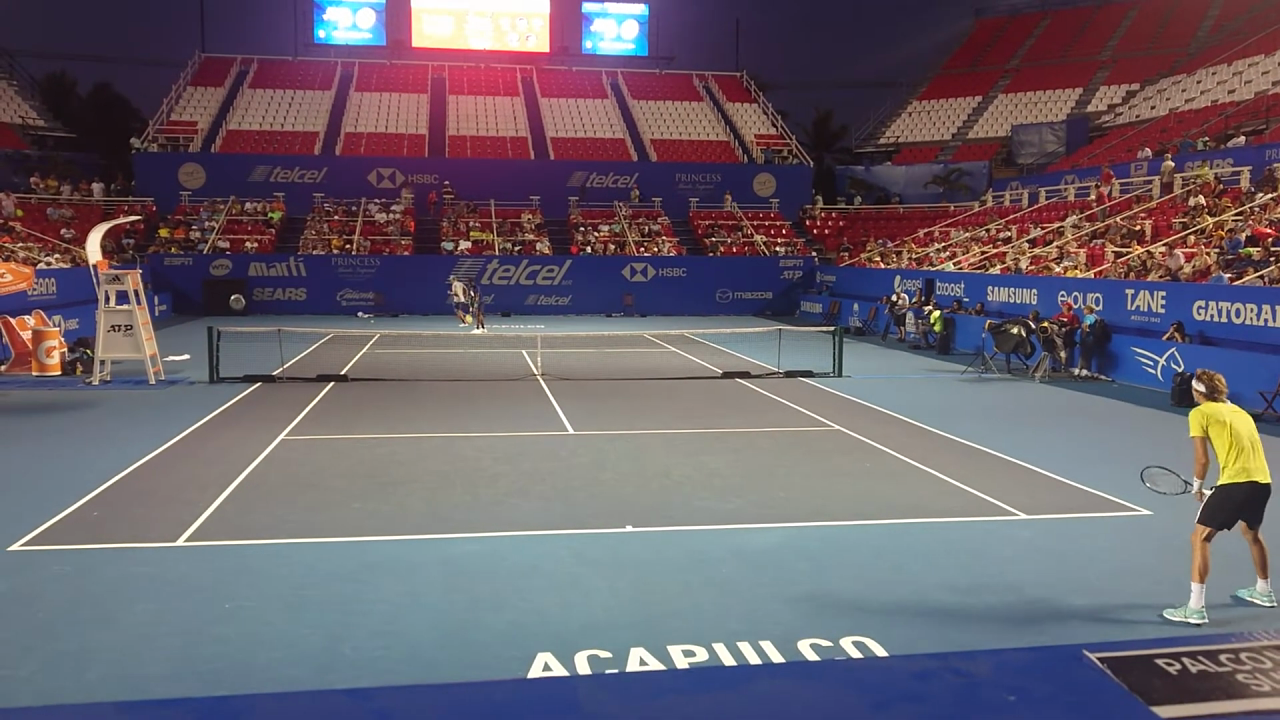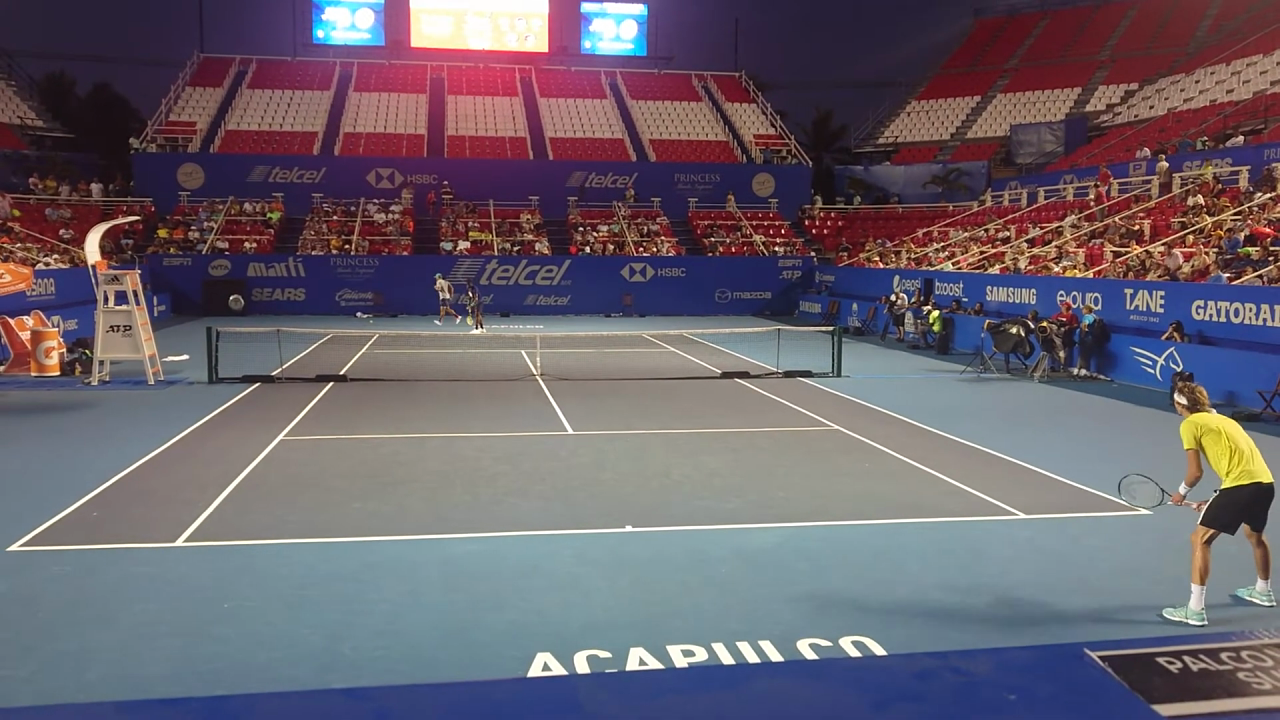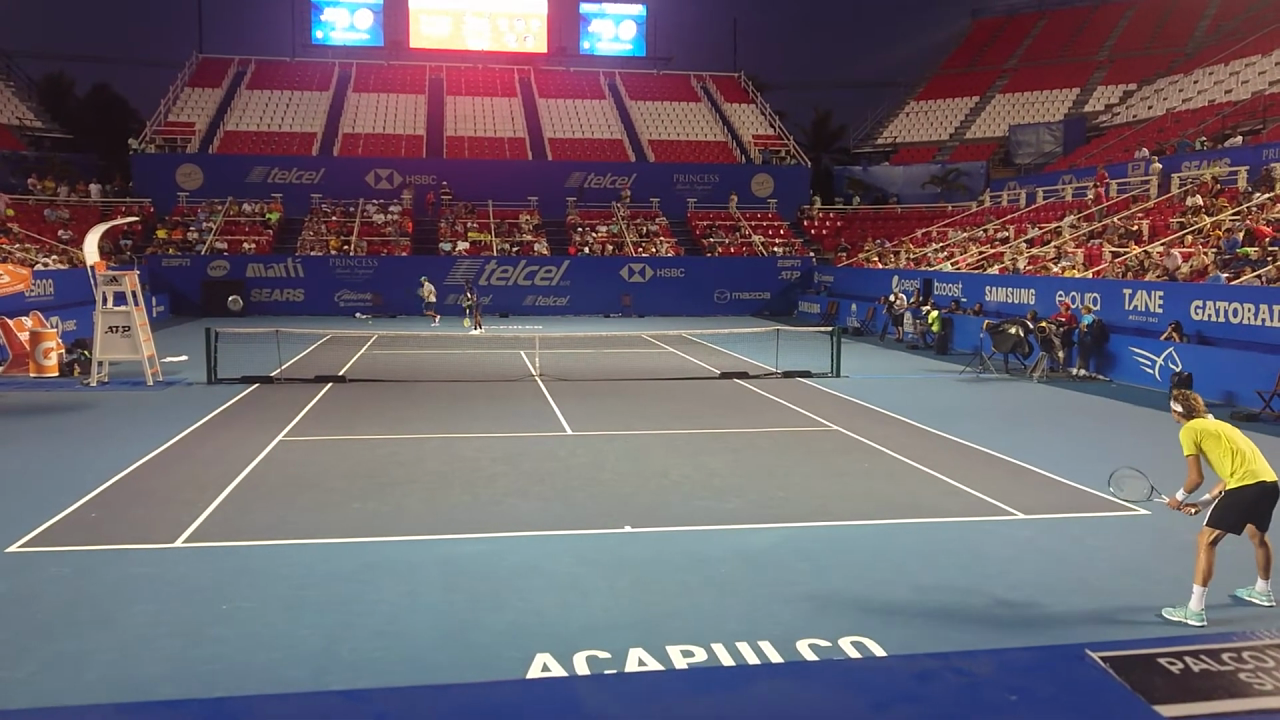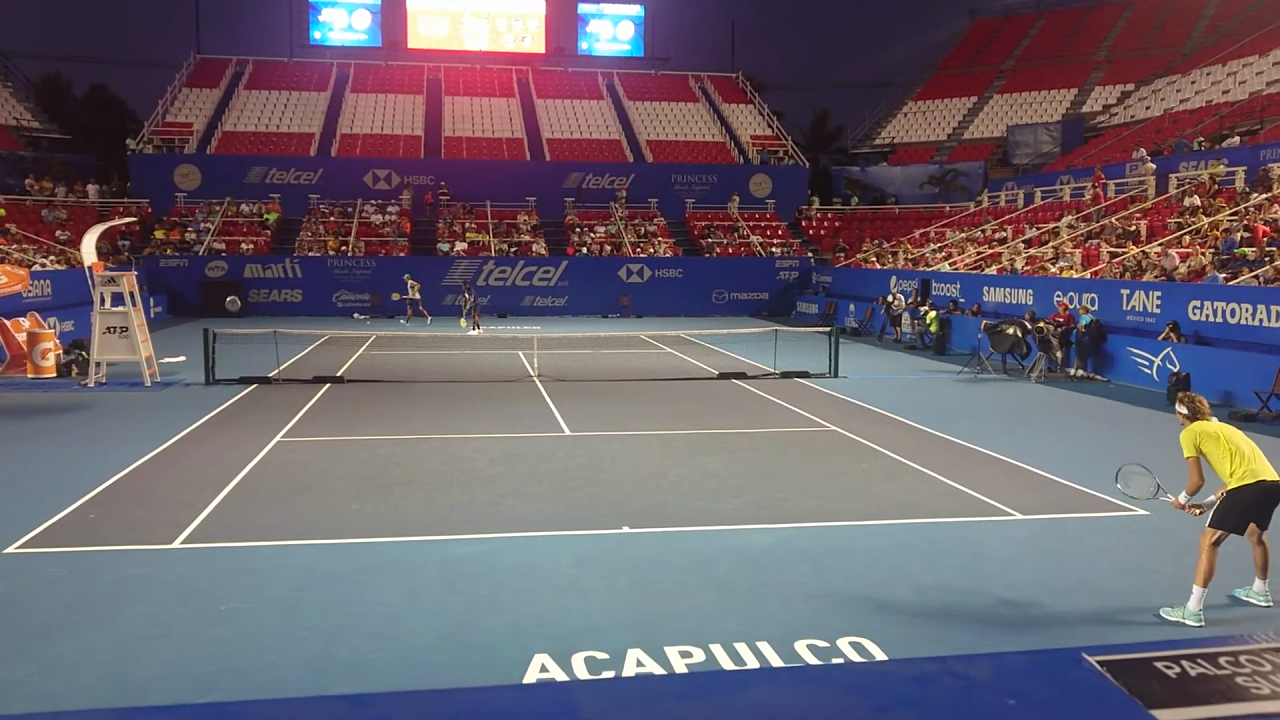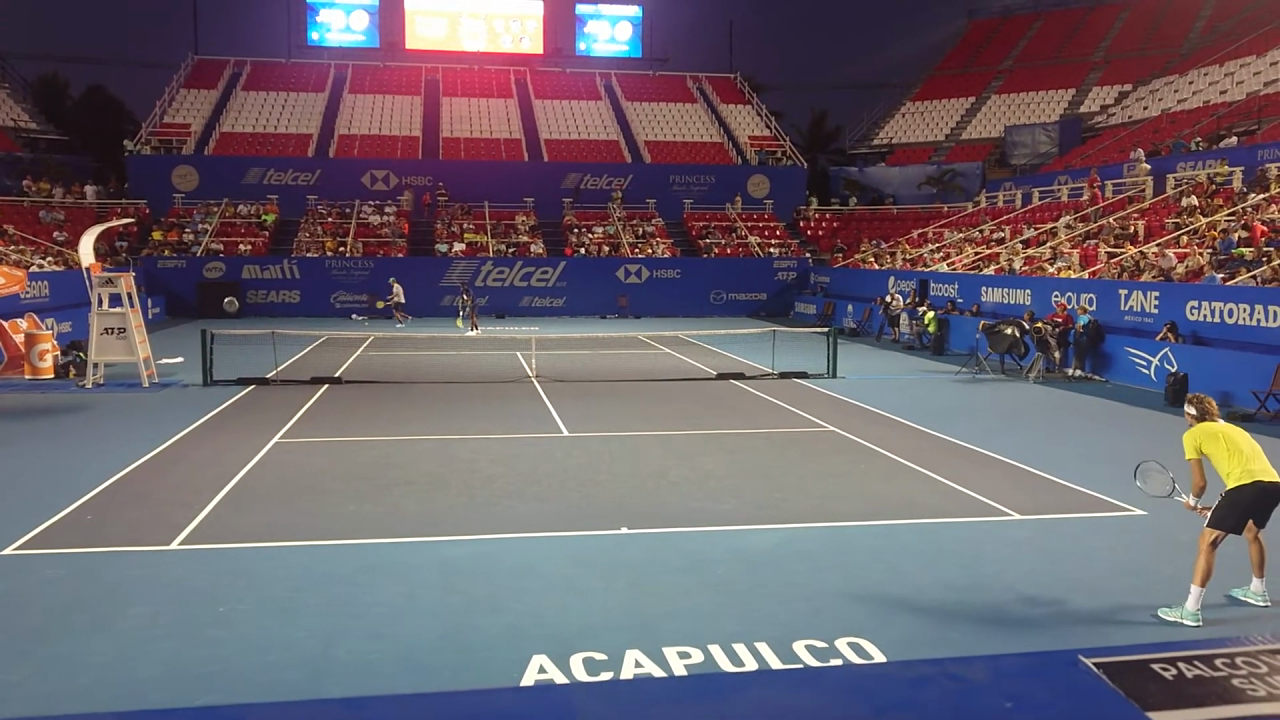
dt=0.2s
person 1, frame 1
left shoulder: (1200, 413)
right shoulder: (1240, 412)
left elbow: (1202, 460)
left wrist: (1197, 487)
left hip: (1235, 482)
right hip: (1263, 481)
left knee: (1200, 537)
right knee: (1251, 534)
left ankle: (1196, 608)
right ankle: (1264, 591)
person 1, frame 2
left shoulder: (1190, 424)
right shoulder: (1223, 420)
left elbow: (1195, 472)
left wrist: (1181, 493)
right wrist: (1213, 502)
left hip: (1241, 485)
right hip: (1265, 483)
left knee: (1200, 539)
right knee: (1255, 536)
left ankle: (1195, 609)
right ankle: (1263, 591)
person 1, frame 3
left shoulder: (1189, 430)
right shoulder: (1219, 425)
left elbow: (1196, 478)
left wrist: (1179, 498)
right wrist: (1200, 504)
left hip: (1247, 486)
left knee: (1206, 541)
right knee: (1257, 535)
left ankle: (1195, 610)
person 1, frame 4
left shoulder: (1189, 433)
right shoulder: (1223, 428)
left elbow: (1197, 480)
left wrist: (1182, 500)
right wrist: (1205, 505)
left hip: (1248, 486)
left knee: (1209, 542)
right knee: (1256, 534)
left ankle: (1193, 610)
right ankle: (1260, 591)
person 1, frame 5
left shoulder: (1193, 435)
right shoulder: (1232, 429)
left elbow: (1200, 482)
left wrist: (1193, 502)
right wrist: (1219, 507)
left hip: (1247, 487)
left knee: (1207, 542)
right knee: (1252, 532)
left ankle: (1191, 610)
right ankle: (1258, 591)
